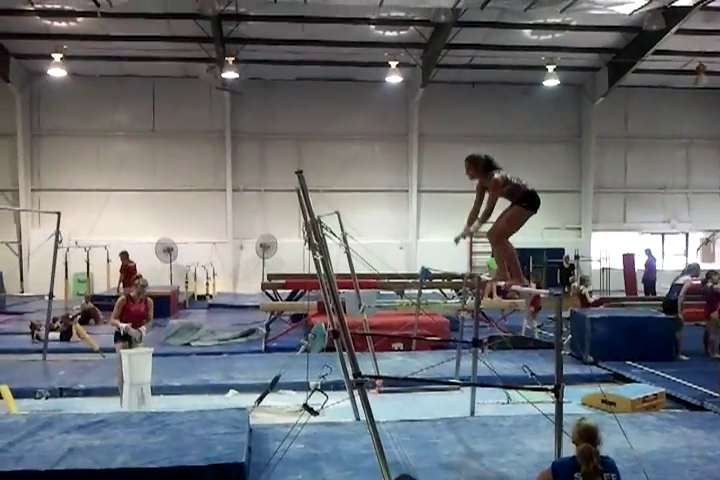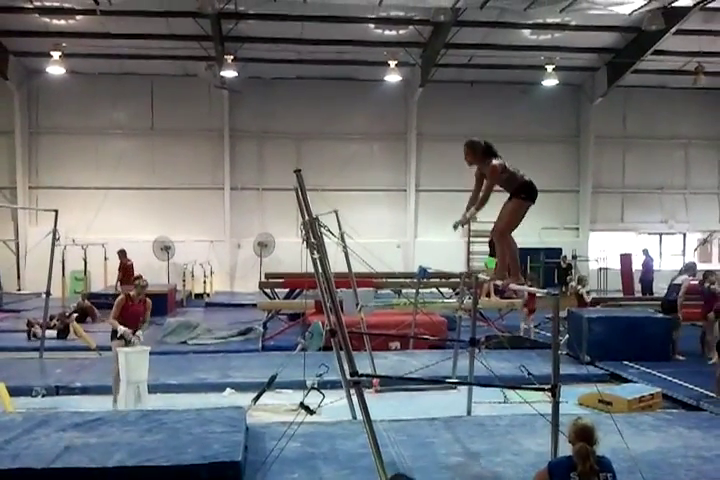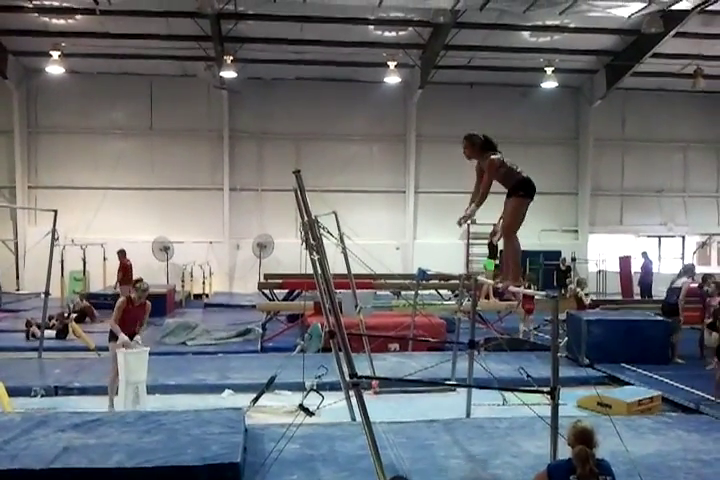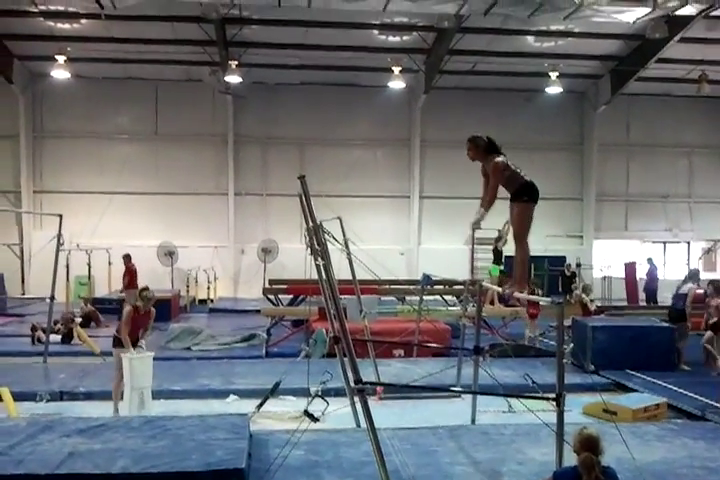
dt=0.1s
person 1, frame 1
left shoulder: (495, 180)
right shoulder: (482, 183)
left elbow: (489, 209)
right elbow: (476, 208)
left wrist: (474, 228)
right wrist: (465, 230)
left hip: (528, 200)
right hip: (518, 201)
left knee: (498, 237)
right knee: (493, 235)
left ankle: (519, 279)
right ankle: (503, 275)
person 1, frame 2
left shoulder: (493, 166)
right shoulder: (481, 169)
left elbow: (485, 196)
right elbow: (475, 195)
left wrist: (468, 216)
right wrist: (463, 217)
left hip: (526, 191)
right hip: (517, 192)
left knee: (502, 232)
right knee: (497, 232)
left ankle: (516, 276)
right ankle: (502, 273)
person 1, frame 3
left shoulder: (492, 161)
right shoulder: (480, 164)
left elbow: (485, 191)
right elbow: (477, 191)
left wrist: (470, 213)
right wrist: (467, 212)
left hip: (523, 188)
right hip: (514, 190)
left knee: (508, 233)
right knee: (506, 233)
left ankle: (516, 278)
right ankle: (507, 276)
person 1, frame 4
left shoulder: (496, 163)
right shoulder: (485, 167)
left elbow: (493, 194)
right elbow: (486, 194)
left wrist: (480, 216)
right wrist: (478, 216)
left hip: (526, 192)
right hip: (517, 194)
left knee: (520, 239)
right knee: (518, 239)
left ankle: (521, 284)
right ankle: (517, 282)
person 2, frame 1
left shoulder: (148, 302)
right shoulder: (123, 299)
left elbow: (149, 320)
right elbow: (112, 320)
left wrist: (143, 328)
right wrist: (123, 326)
left hip: (136, 335)
right hip: (121, 335)
right ankle: (123, 398)
person 2, frame 2
left shoulder: (147, 302)
right shoulder: (123, 298)
left elbow: (145, 321)
right elbow: (111, 319)
left wrist: (139, 332)
right wrist: (121, 329)
left hip: (133, 335)
right hip: (118, 334)
right knee: (120, 365)
right ankle: (115, 399)
person 2, frame 3
left shoulder: (147, 305)
right shoulder: (123, 301)
right elbow: (113, 322)
left wrist: (137, 336)
right wrist: (122, 336)
left hip: (131, 336)
right hip: (116, 335)
right knee: (116, 369)
right ankle: (111, 403)
person 2, frame 4
left shoulder: (151, 312)
right shoulder: (129, 310)
right elbow: (124, 333)
left wrist: (141, 341)
right wrist: (131, 351)
left hip: (135, 341)
right hip: (120, 341)
right knee: (120, 374)
right ankle: (115, 409)
